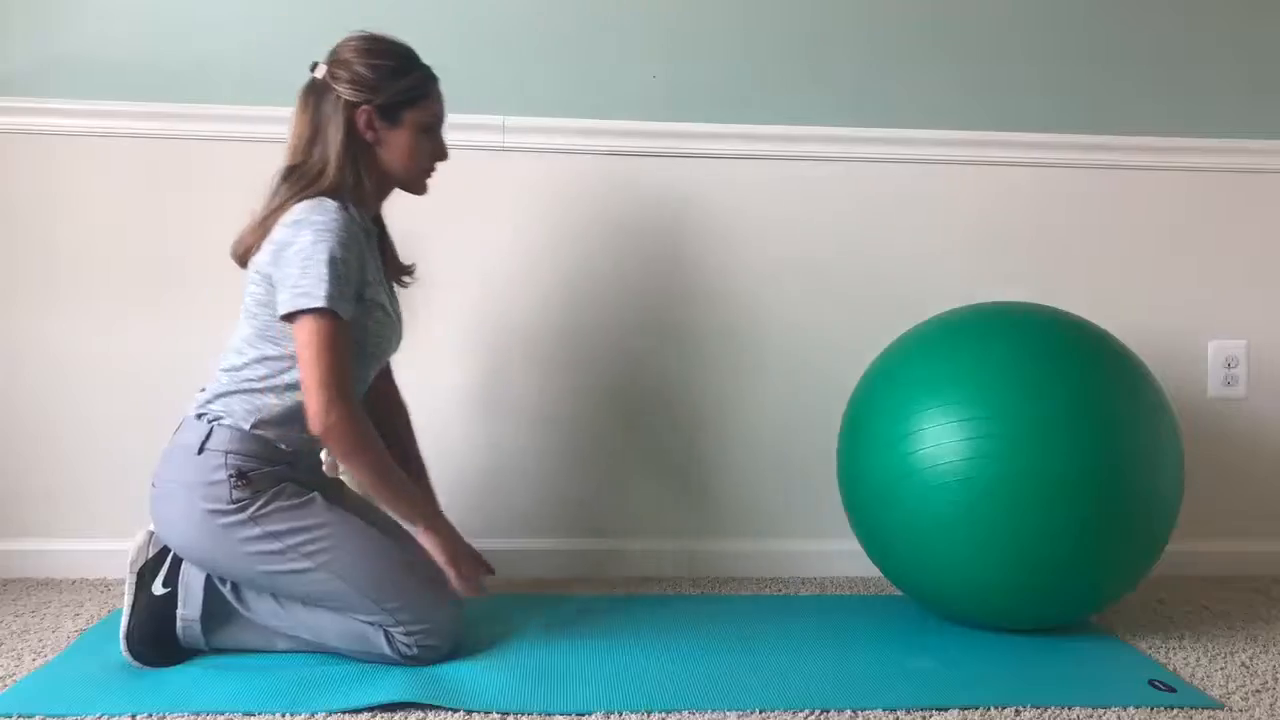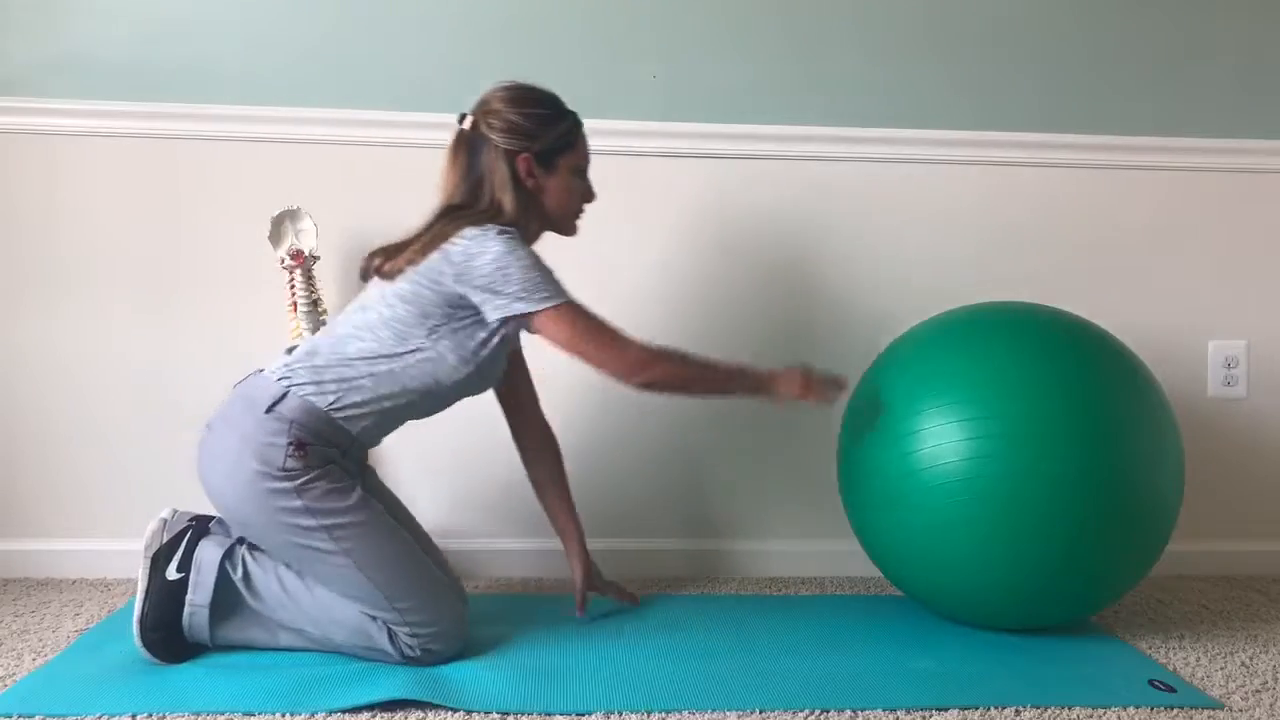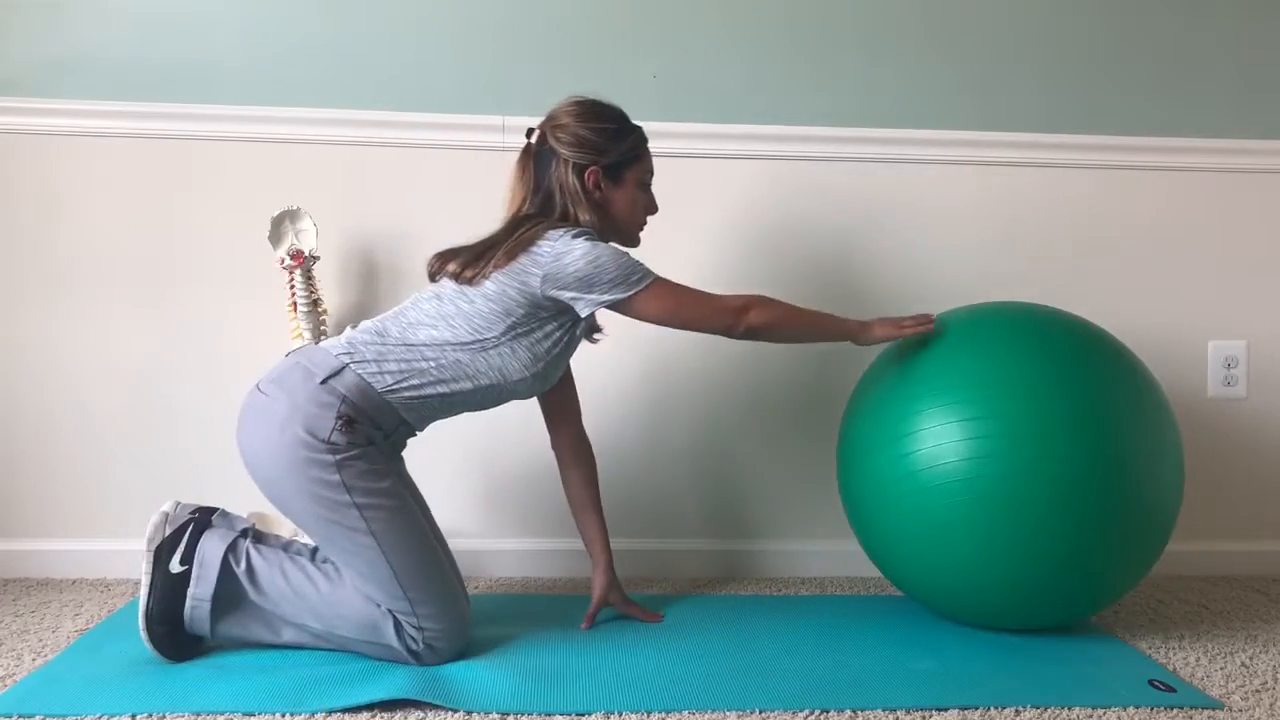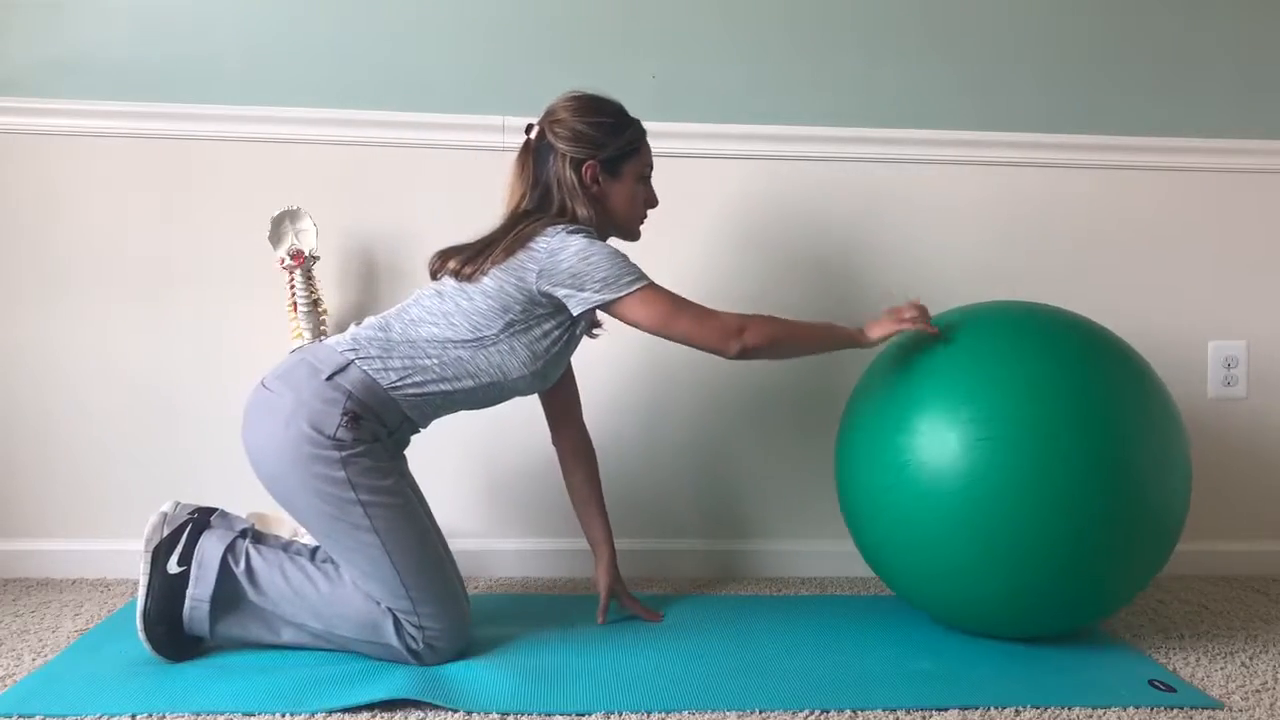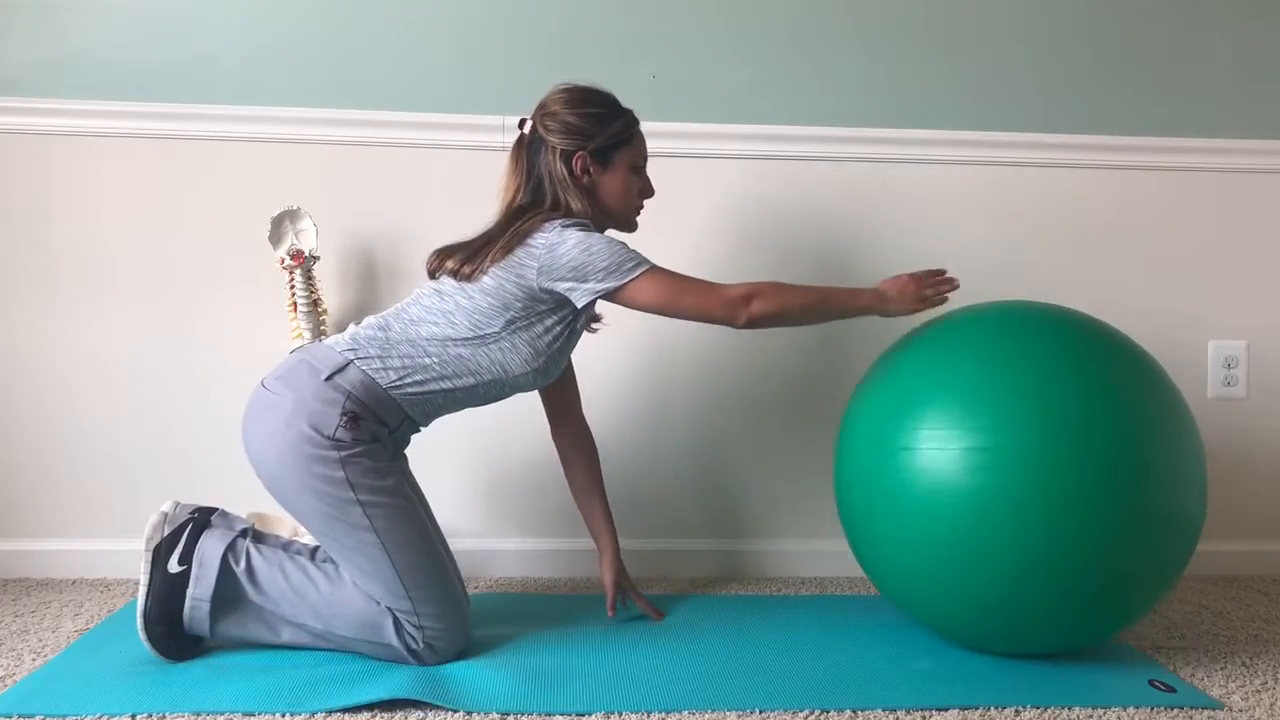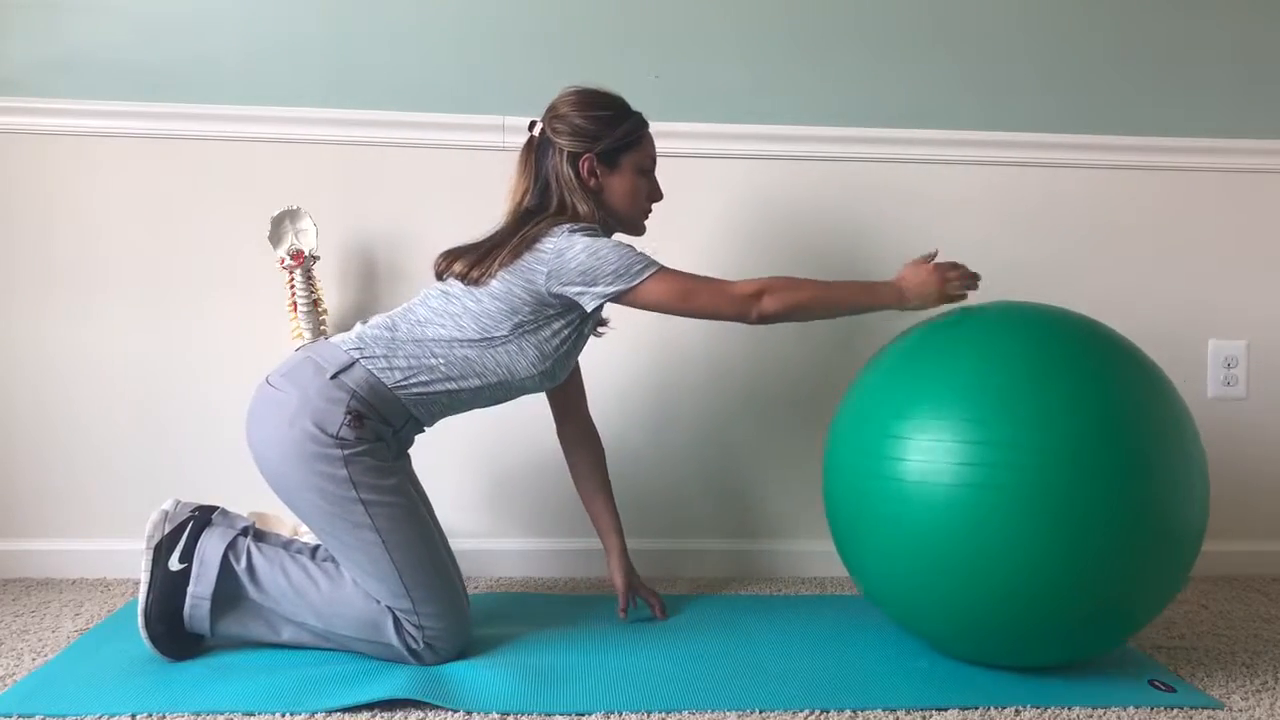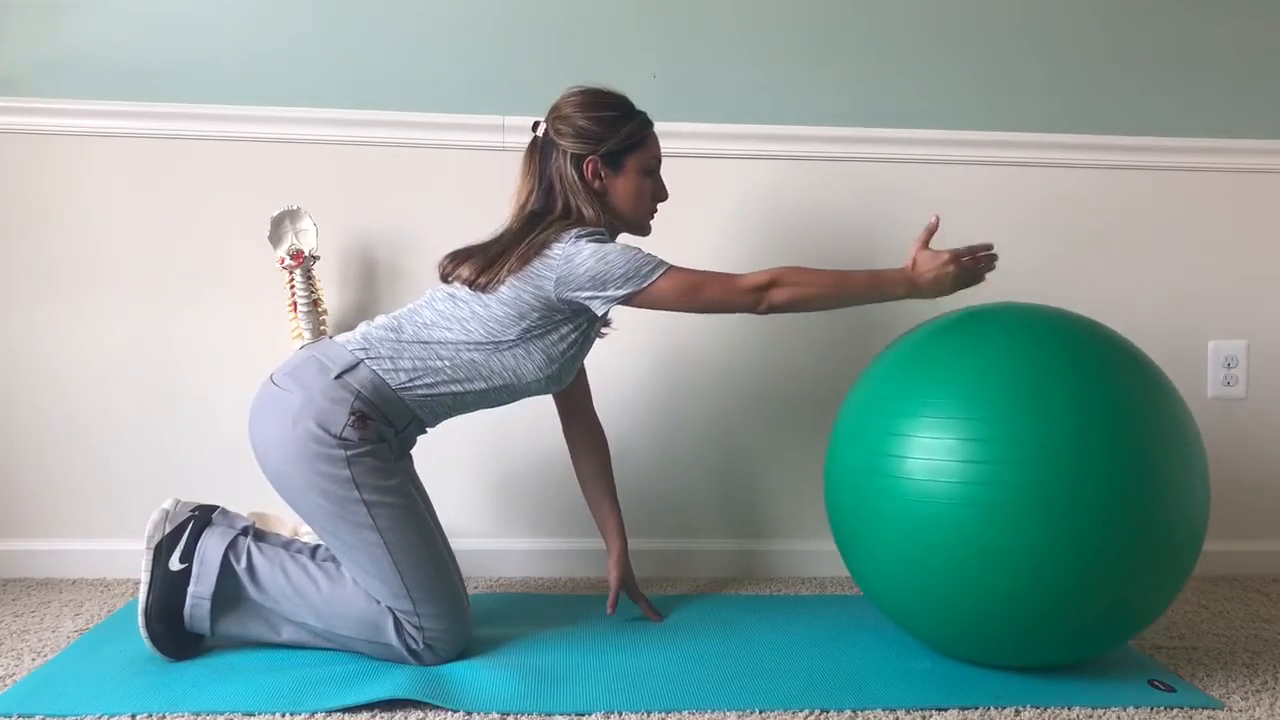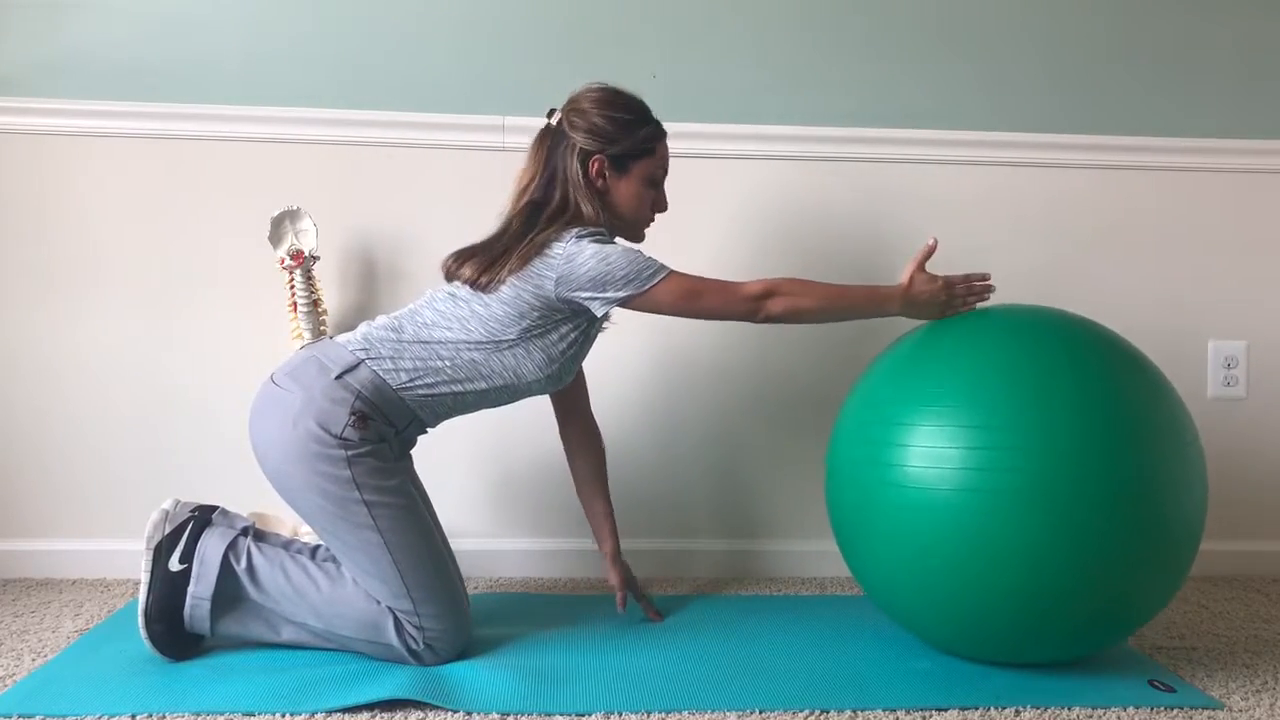
dt=0.4s
person 1, frame 1
left shoulder: (357, 227)
right shoulder: (323, 229)
left elbow: (376, 390)
right elbow: (330, 415)
left wrist: (428, 521)
right wrist: (430, 526)
left hip: (271, 473)
right hip: (227, 484)
left knee: (416, 582)
right knee: (431, 624)
left ankle: (201, 571)
right ankle: (197, 604)
person 1, frame 2
left shoulder: (479, 251)
right shoulder: (491, 254)
left elbow: (531, 432)
right elbow: (637, 366)
left wrist: (579, 556)
right wrist: (769, 383)
left hip: (302, 449)
right hip: (270, 451)
left knee: (426, 600)
right knee: (432, 630)
left ankle: (213, 548)
right ankle: (206, 587)
person 1, frame 3
left shoulder: (546, 266)
right shoulder: (573, 257)
left elbow: (569, 441)
right elbow: (739, 318)
left wrist: (603, 570)
right wrist: (864, 330)
left hip: (320, 422)
right hip: (311, 423)
left knee: (427, 601)
right knee: (433, 630)
left ankle: (217, 547)
right ankle: (207, 575)
person 1, frame 4
left shoulder: (545, 263)
right shoulder: (568, 254)
left elbow: (570, 435)
right elbow: (730, 336)
left wrist: (607, 565)
right wrist: (864, 332)
left hip: (324, 418)
right hip: (317, 420)
left knee: (419, 598)
right knee: (434, 631)
left ankle: (217, 547)
right ankle: (207, 577)
person 1, frame 5
left shoulder: (547, 258)
right shoulder: (568, 249)
left elbow: (569, 427)
right elbow: (741, 307)
left wrist: (611, 560)
right wrist: (881, 299)
left hip: (327, 419)
right hip: (316, 420)
left knee: (418, 596)
right knee: (433, 631)
left ankle: (215, 548)
right ankle: (206, 576)
person 1, frame 6
left shoulder: (555, 259)
right shoulder: (577, 254)
left elbow: (576, 429)
right elbow: (752, 302)
left wrist: (619, 559)
right wrist: (898, 292)
left hip: (327, 413)
right hip: (321, 418)
left knee: (416, 596)
right knee: (434, 631)
left ankle: (215, 545)
right ankle: (207, 574)
person 1, frame 7
left shoulder: (559, 260)
right shoulder: (585, 261)
left elbow: (580, 424)
right elbow: (762, 293)
left wrist: (618, 554)
right wrist: (910, 281)
left hip: (327, 411)
right hip: (323, 419)
left knee: (408, 589)
right knee: (436, 631)
left ankle: (215, 545)
right ankle: (206, 574)
person 1, frame 8
left shoulder: (556, 258)
right shoulder: (585, 261)
left elbow: (575, 422)
right elbow: (759, 302)
left wrist: (612, 554)
right wrist: (904, 300)
left hip: (327, 408)
right hip: (326, 419)
left knee: (405, 588)
right knee: (436, 633)
left ankle: (214, 542)
right ankle: (206, 574)
